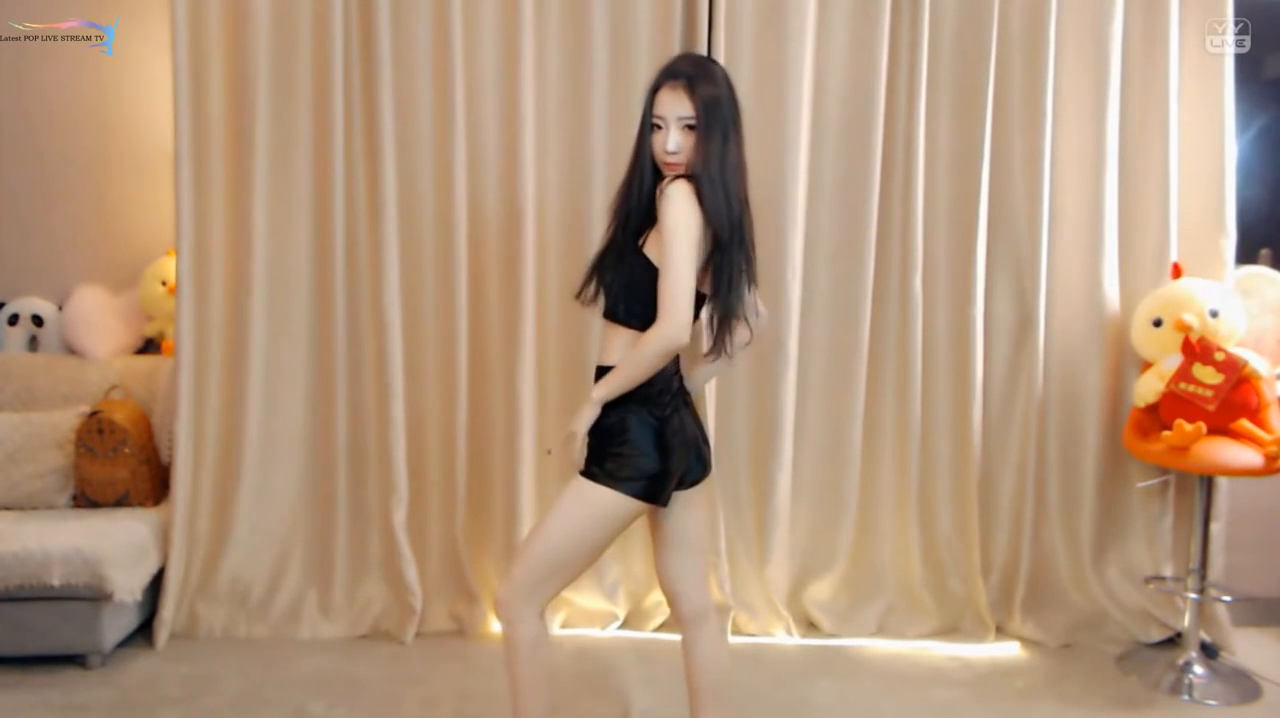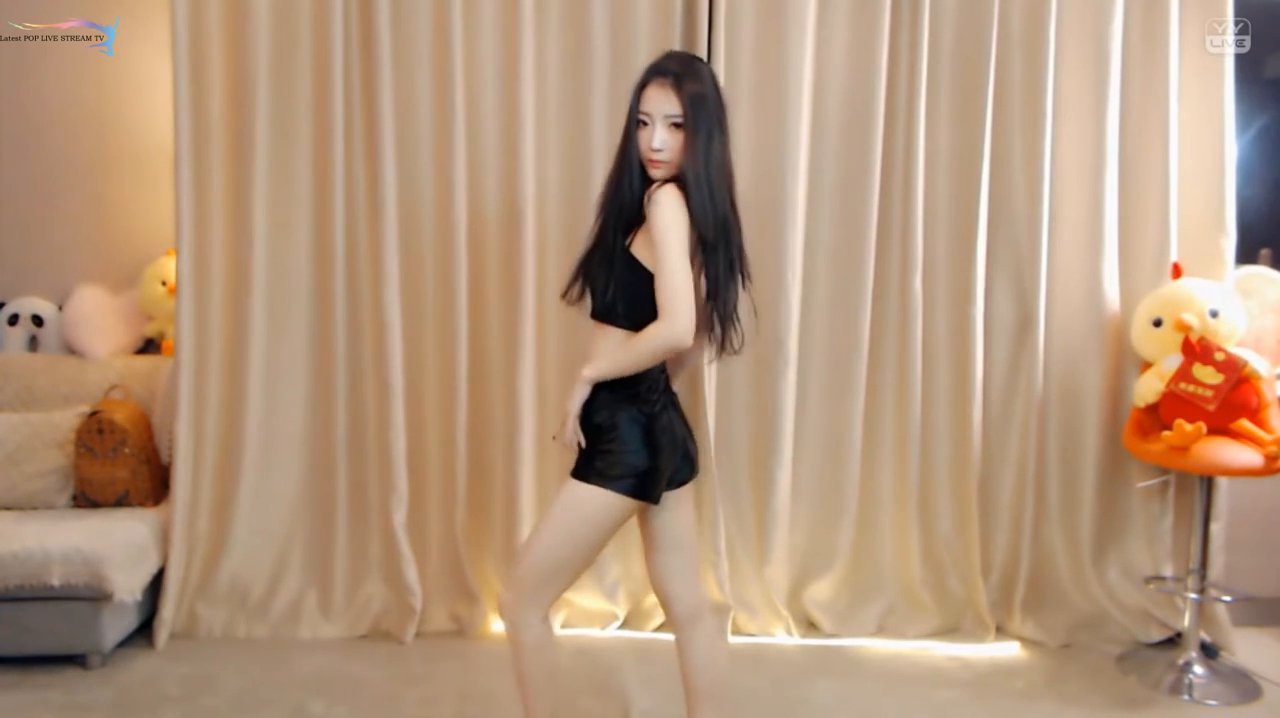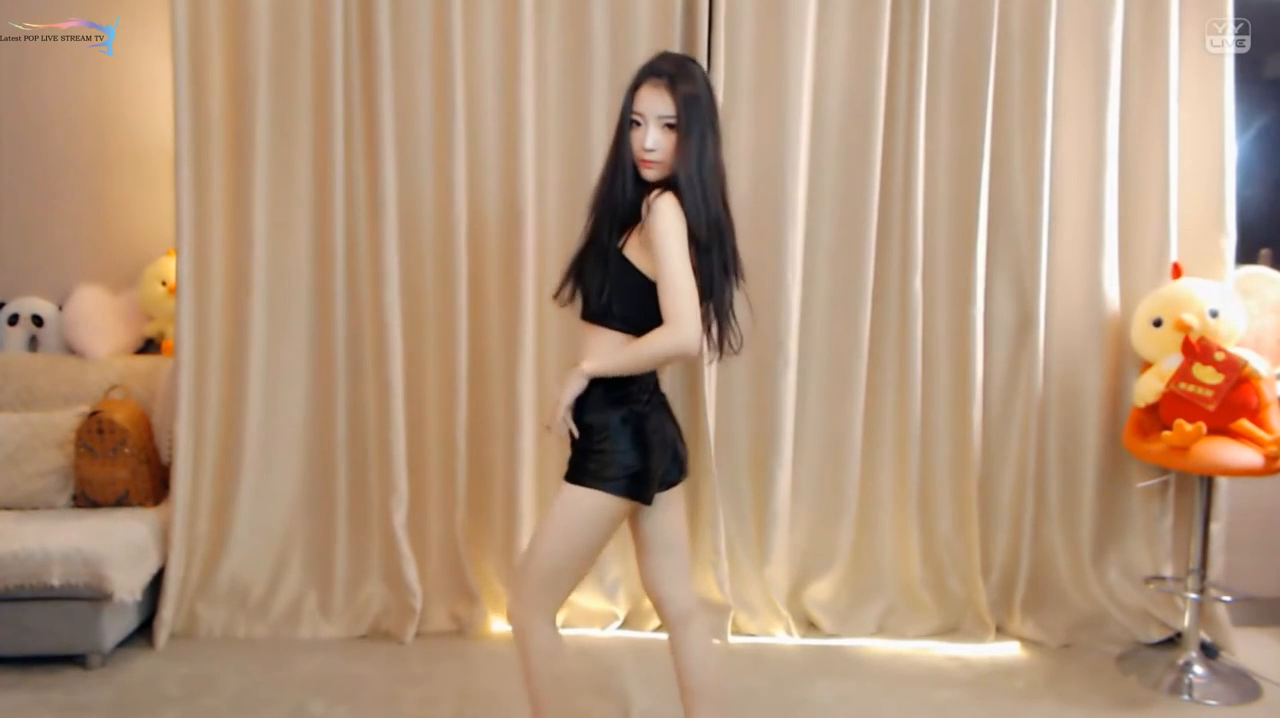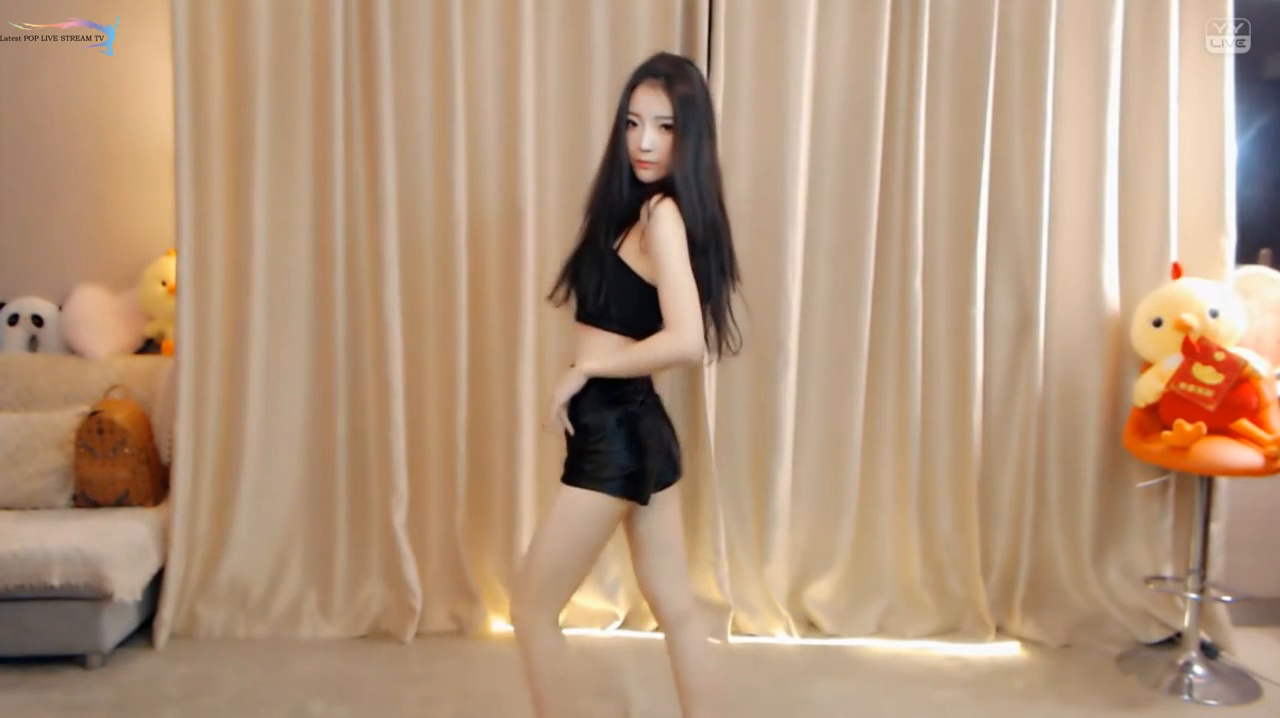
dt=0.1s
person 1, frame 1
left shoulder: (678, 197)
right shoulder: (705, 212)
left elbow: (673, 330)
right elbow: (750, 316)
left wrist: (596, 401)
right wrist: (687, 374)
left hip: (636, 433)
right hip: (671, 425)
left knee: (516, 598)
right knee: (693, 602)
person 1, frame 2
left shoulder: (666, 198)
right shoulder: (681, 206)
left elbow: (677, 329)
right elbow: (727, 322)
left wrist: (586, 377)
right wrist: (661, 369)
left hip: (625, 431)
right hip: (657, 424)
left knee: (521, 600)
right knee: (687, 603)
person 1, frame 3
left shoulder: (662, 208)
right shoulder: (651, 208)
left elbow: (686, 335)
right elbow: (704, 322)
left wrist: (587, 369)
left hip: (618, 432)
right hip: (643, 426)
left knee: (529, 607)
right knee: (678, 603)
person 1, frame 4
left shoulder: (662, 213)
right shoulder: (645, 211)
left elbow: (687, 340)
right elbow: (698, 322)
left wrist: (584, 368)
left hip: (613, 432)
right hip: (637, 427)
left knee: (532, 609)
right knee: (674, 604)
